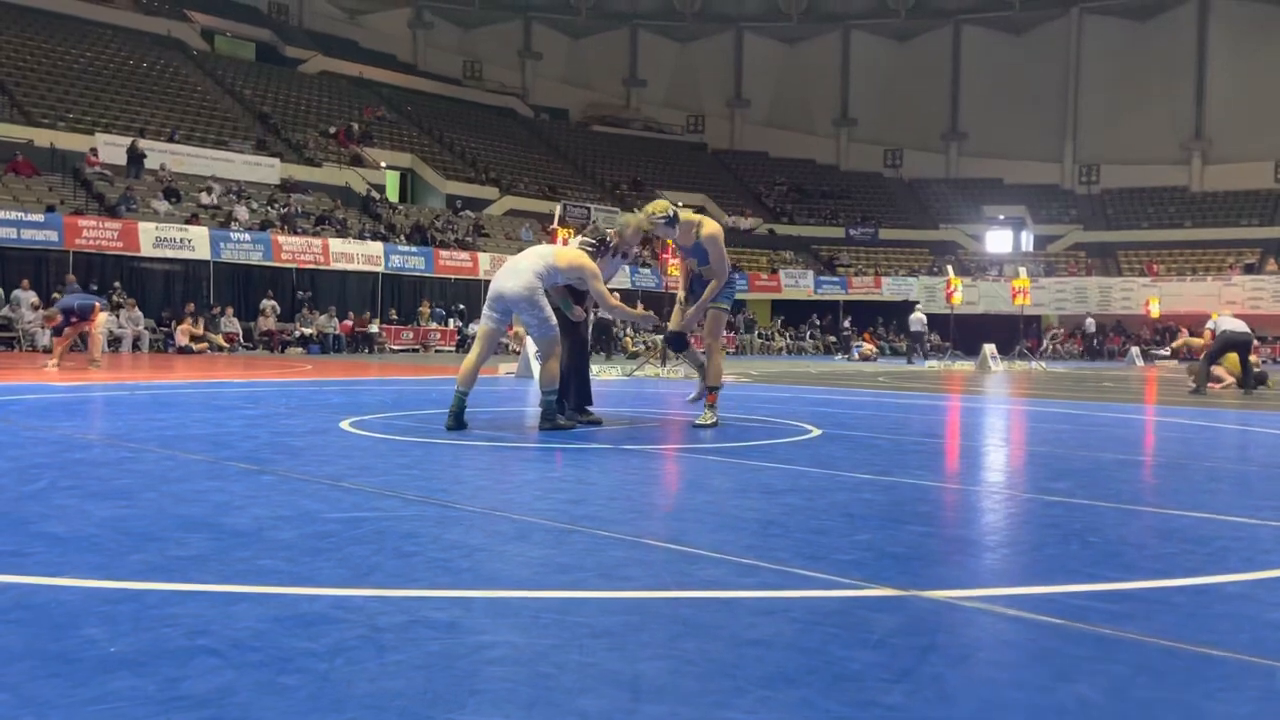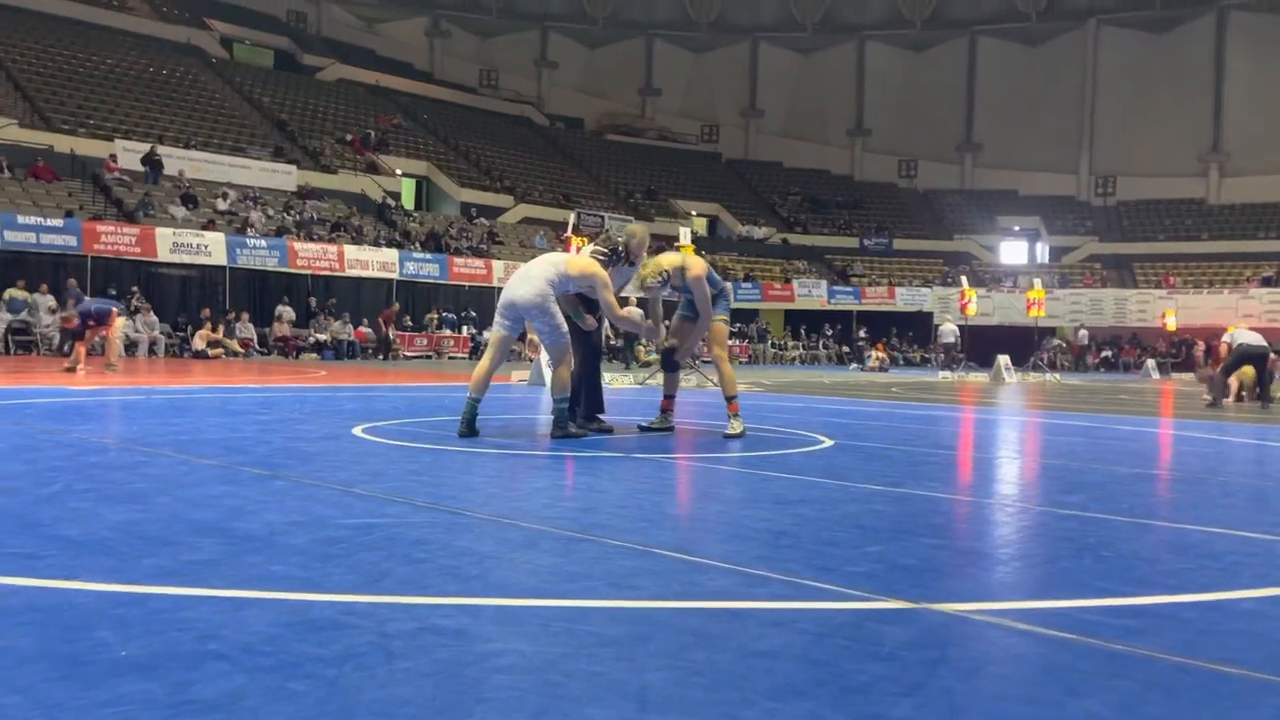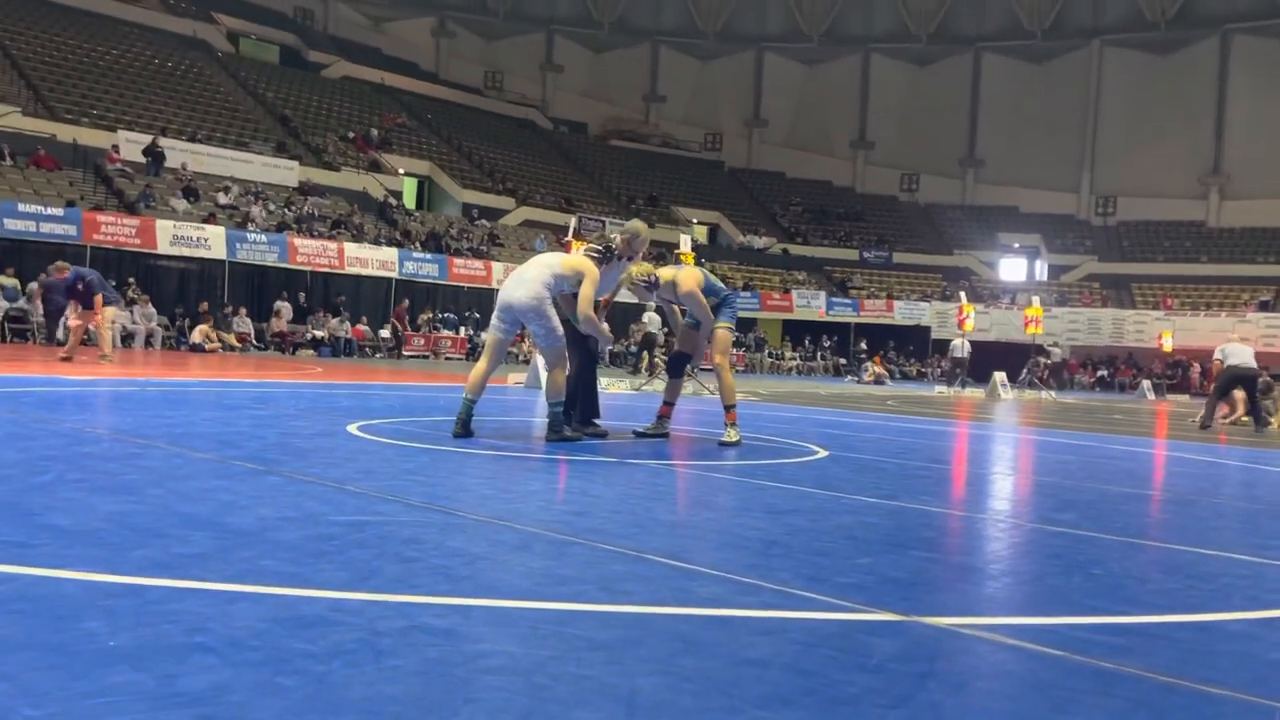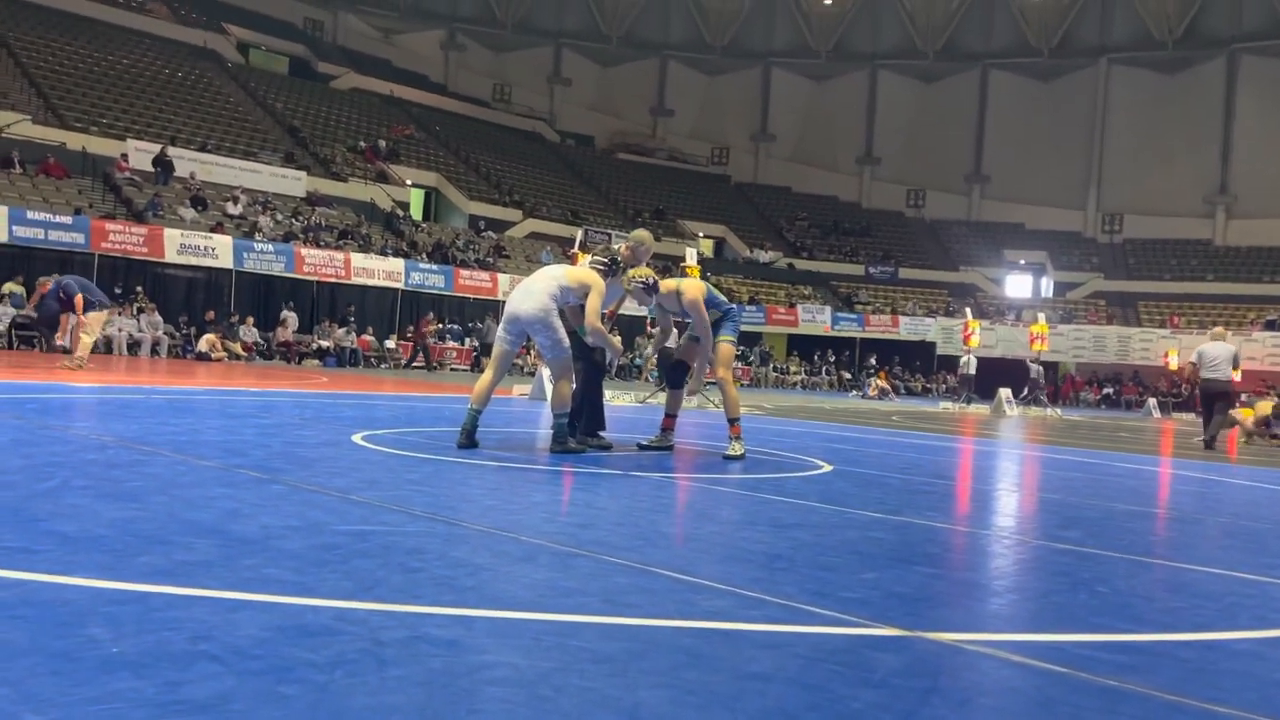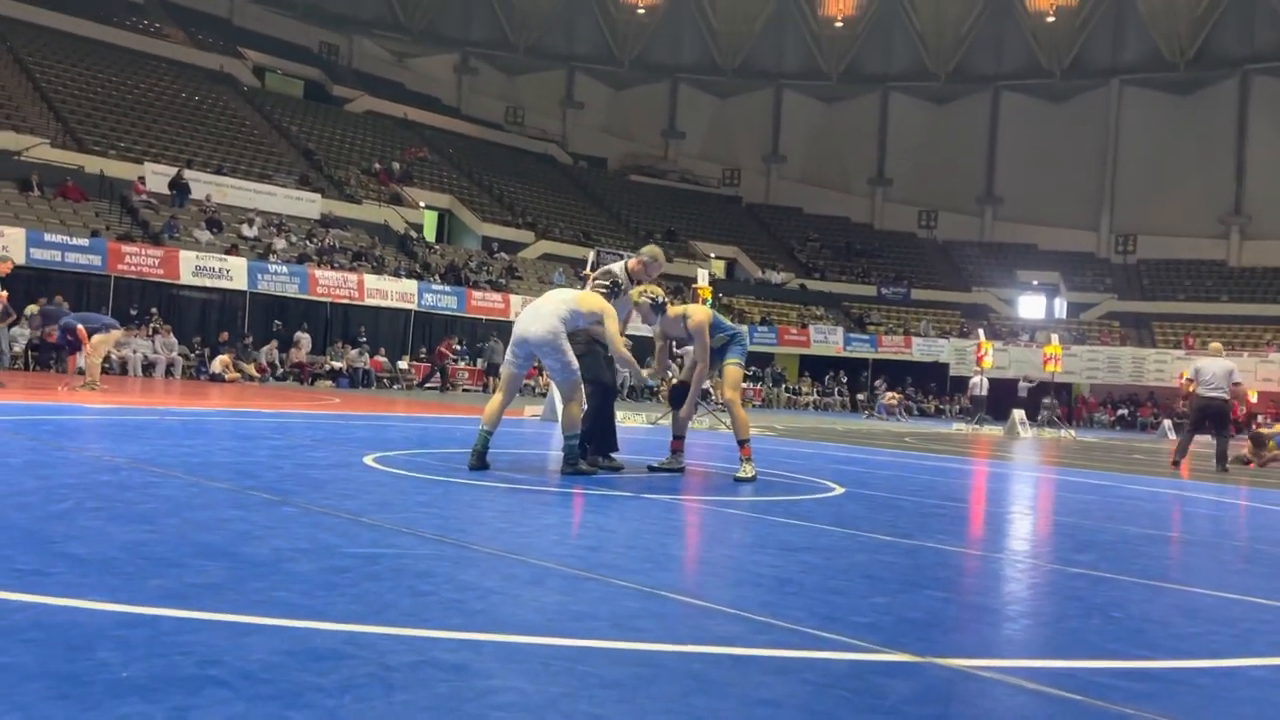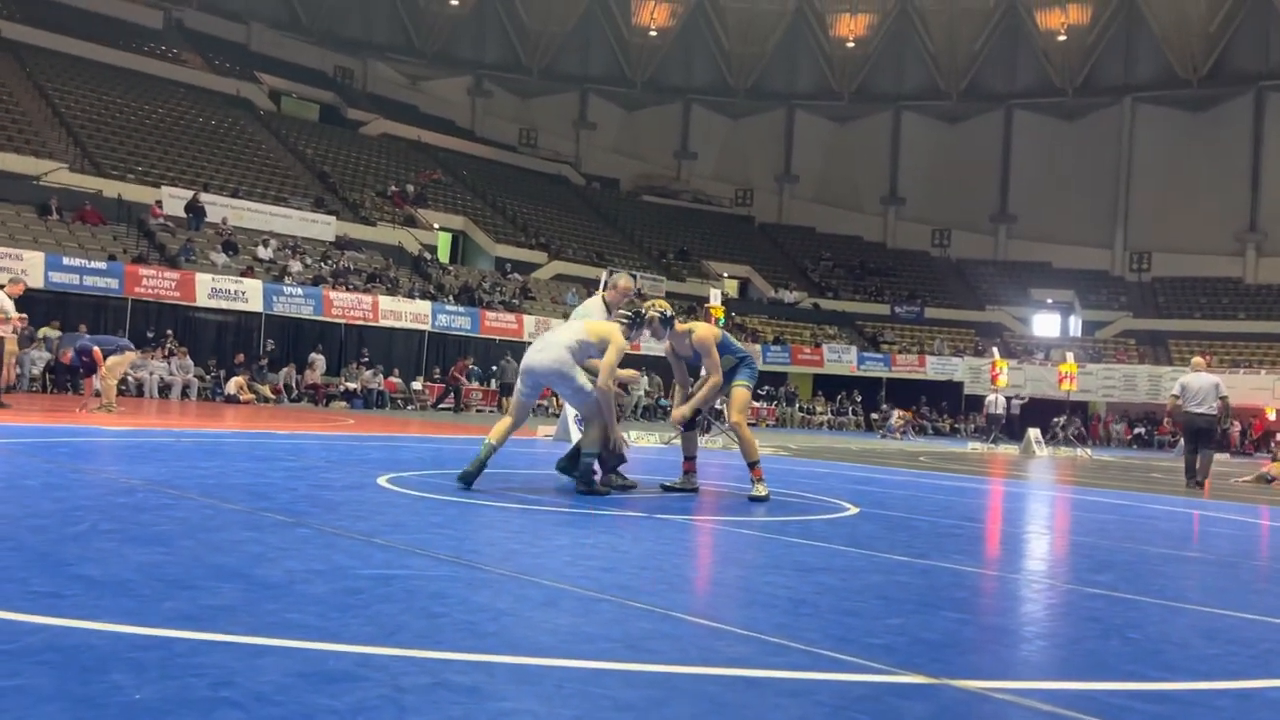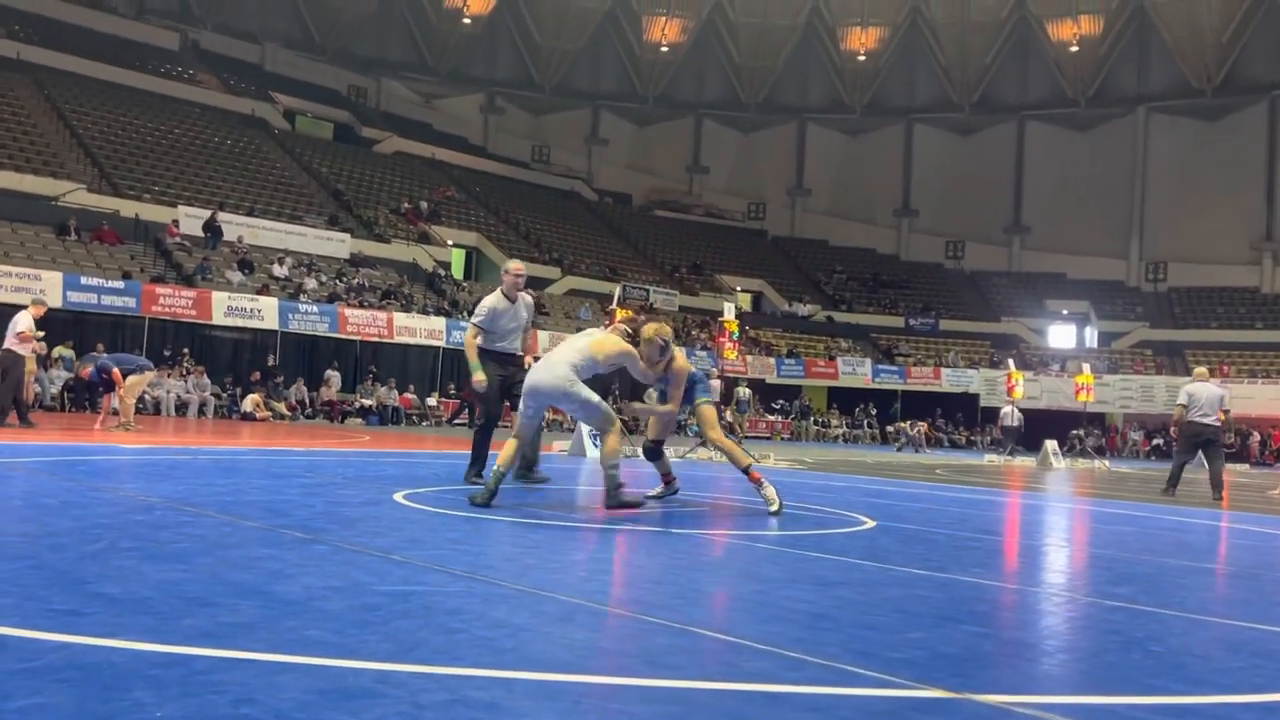
dt=0.7s
person 1, frame 1
left shoulder: (626, 252)
right shoulder: (587, 244)
left wrist: (588, 300)
right wrist: (569, 307)
left hip: (581, 292)
right hip: (560, 290)
left knee: (577, 346)
right knee: (575, 345)
left ankle: (558, 401)
right ankle: (576, 406)
person 1, frame 2
left shoulder: (639, 259)
right shoulder: (596, 253)
left wrist: (602, 309)
left hip: (594, 301)
right hip: (572, 299)
left knee: (592, 354)
right knee: (587, 353)
left ankle: (570, 409)
right ankle: (587, 414)
person 1, frame 3
left shoulder: (633, 257)
right shoulder: (595, 251)
left wrist: (603, 309)
left hip: (590, 303)
right hip: (568, 301)
left knee: (588, 357)
right knee: (583, 357)
left ankle: (566, 412)
right ankle: (583, 419)
person 1, frame 4
left shoulder: (637, 266)
right shoulder: (600, 261)
left wrist: (609, 319)
right hip: (573, 312)
left knee: (597, 369)
right knee: (589, 368)
left ankle: (571, 424)
right ankle: (587, 430)
person 1, frame 5
left shoulder: (639, 281)
right shoulder: (609, 276)
right hip: (584, 335)
left knee: (607, 389)
right knee: (603, 388)
left ankle: (585, 445)
right ankle: (597, 451)
person 1, frame 6
left shoulder: (614, 310)
right shoulder: (594, 313)
right wrist: (617, 374)
left hip: (586, 366)
left ankle: (571, 462)
right ankle: (610, 471)
person 1, frame 7
left shoulder: (528, 301)
right shoulder: (490, 304)
right elbow: (470, 338)
left wrist: (528, 354)
right wrist: (476, 371)
left hip: (516, 362)
right hip: (492, 361)
right knee: (489, 418)
left ankle: (527, 468)
right ankle: (475, 469)
person 2, frame 1
left shoulder: (709, 232)
right shoulder: (675, 231)
left elbow: (722, 274)
left wrist: (699, 307)
right wrist: (681, 288)
left hip: (720, 285)
right hip: (695, 283)
left knee: (711, 344)
right knee: (674, 336)
left ankle: (711, 409)
right ankle: (705, 375)
person 2, frame 2
left shoulder: (694, 273)
right shoulder: (654, 270)
left elbow: (706, 315)
right elbow: (654, 303)
left wrist: (689, 346)
left hip: (715, 299)
right hip: (690, 300)
left knee: (717, 355)
right knee: (669, 351)
left ankle: (735, 418)
right ankle: (666, 416)
person 2, frame 3
left shoulder: (684, 287)
right shoulder: (657, 285)
left elbow: (708, 320)
right elbow: (670, 310)
left wrist: (698, 350)
right wrist: (681, 339)
left hip: (722, 305)
right hip: (700, 307)
left knee: (718, 362)
right knee: (675, 361)
left ankle: (732, 427)
right ankle: (662, 422)
person 2, frame 4
left shoulder: (688, 295)
right shoulder: (658, 298)
left elbow: (706, 338)
right elbow: (666, 330)
left wrist: (698, 377)
left hip: (724, 319)
right hip: (703, 321)
left knee: (722, 376)
right knee: (674, 372)
left ankle: (737, 440)
right ankle: (666, 435)
person 2, frame 5
left shoulder: (694, 318)
right shoulder: (661, 329)
left elbow: (703, 365)
right elbow: (660, 365)
left wrist: (691, 404)
left hip: (732, 342)
right hip: (710, 346)
left knee: (729, 398)
right knee: (677, 394)
left ankle: (747, 462)
right ankle: (676, 457)
person 2, frame 6
left shoulder: (699, 335)
right shoulder: (670, 348)
left elbow: (716, 379)
right elbow: (682, 383)
left wrist: (689, 407)
right wrist: (676, 410)
left hip: (742, 366)
right hip: (719, 371)
left knee: (736, 421)
right knee: (685, 418)
left ankle: (759, 481)
right ankle: (689, 477)
person 2, frame 7
left shoulder: (677, 363)
left elbow: (673, 409)
left wrist: (647, 409)
left hip: (694, 385)
right hip: (667, 391)
left knee: (713, 438)
right knee: (651, 447)
left ankle: (762, 486)
right ankle: (669, 483)
person 3, frame 1
left shoulder: (558, 252)
right shoulder: (586, 263)
right elbow: (610, 306)
right wrist: (638, 316)
left hip: (500, 281)
right hip: (524, 288)
left knee: (480, 351)
right knee: (552, 352)
left ankle: (455, 413)
right ankle: (549, 416)
person 3, frame 2
left shoulder: (571, 261)
right shoulder: (598, 272)
right elbow: (617, 317)
right wrist: (644, 328)
left hip: (511, 289)
right hip: (535, 296)
left knee: (491, 358)
right knee: (562, 360)
left ankle: (467, 421)
right ankle: (560, 424)
person 3, frame 3
left shoulder: (564, 259)
right shoulder: (591, 270)
right elbow: (585, 315)
right wrist: (604, 336)
left hip: (508, 290)
right hip: (532, 297)
left knee: (488, 361)
right knee: (557, 363)
left ankle: (462, 421)
right ankle: (556, 427)
person 3, frame 4
left shoulder: (569, 271)
right shoulder: (597, 283)
right elbow: (592, 326)
right wrist: (614, 347)
left hip: (514, 302)
right hip: (539, 308)
left knee: (493, 371)
right knee: (563, 375)
left ankle: (467, 432)
right ankle: (560, 438)
person 3, frame 5
left shoulder: (571, 294)
right shoulder: (605, 308)
right elbow: (620, 354)
right wrist: (640, 375)
left hip: (522, 325)
right hip: (547, 332)
left knee: (503, 394)
right knee: (573, 396)
left ankle: (478, 453)
right ankle: (571, 460)
person 3, frame 6
left shoulder: (596, 327)
right shoulder: (618, 339)
right elbow: (603, 385)
right wrist: (613, 426)
left hip: (532, 357)
right hip: (556, 362)
left knee: (513, 419)
right knee: (596, 416)
left ankle: (477, 464)
right ankle: (586, 480)
person 3, frame 7
left shoulder: (595, 332)
right shoulder: (627, 349)
right elbow: (649, 378)
left hip: (535, 378)
right hip: (562, 381)
left knee: (519, 438)
right knee: (612, 427)
left ankle: (488, 491)
right ankle: (613, 493)
